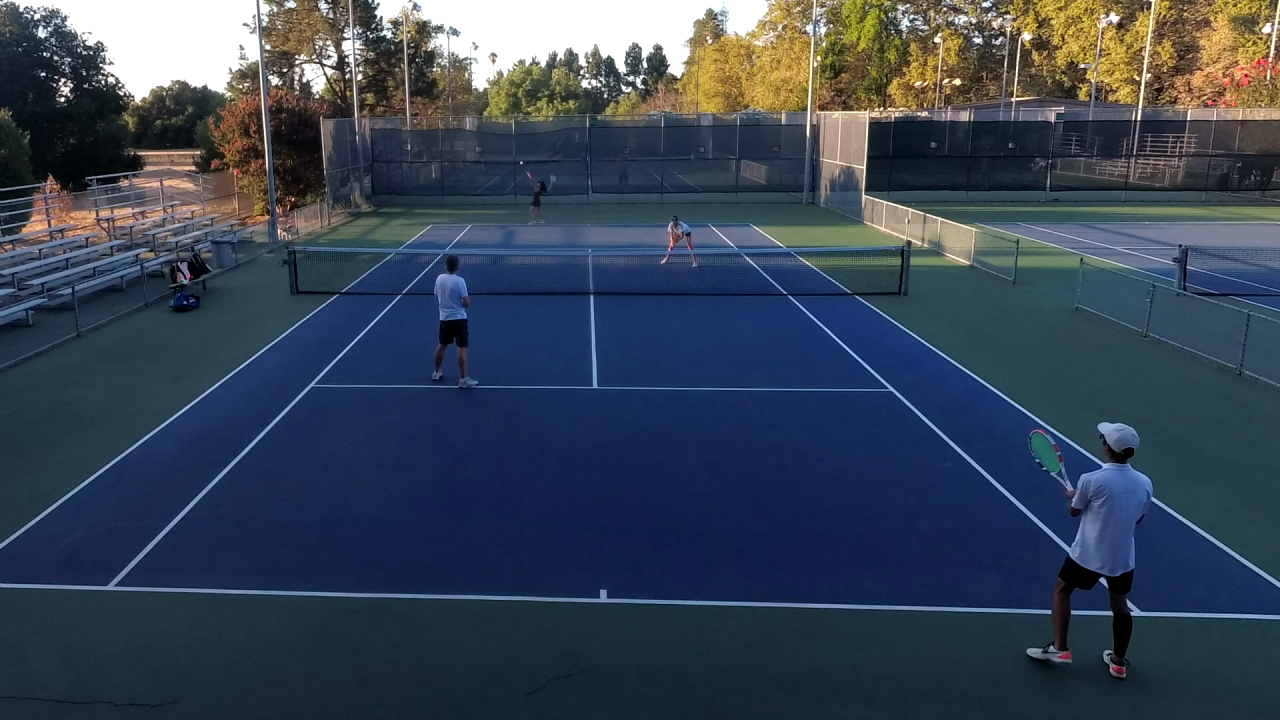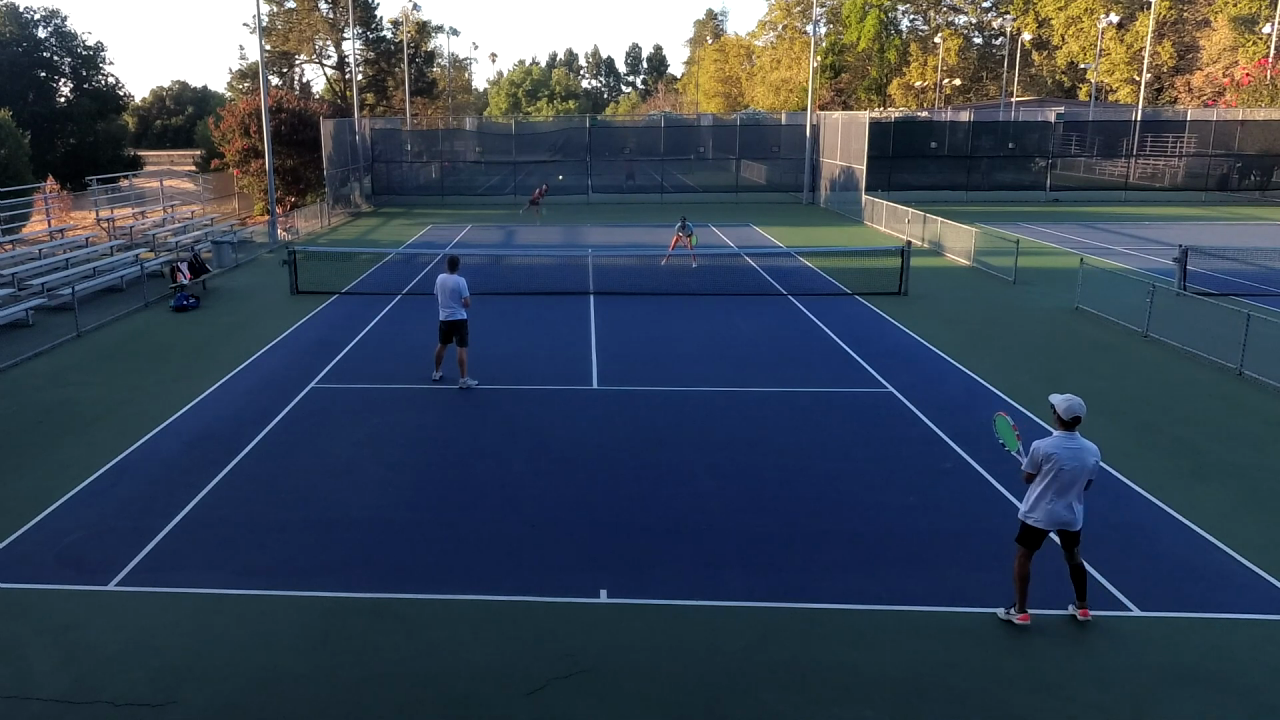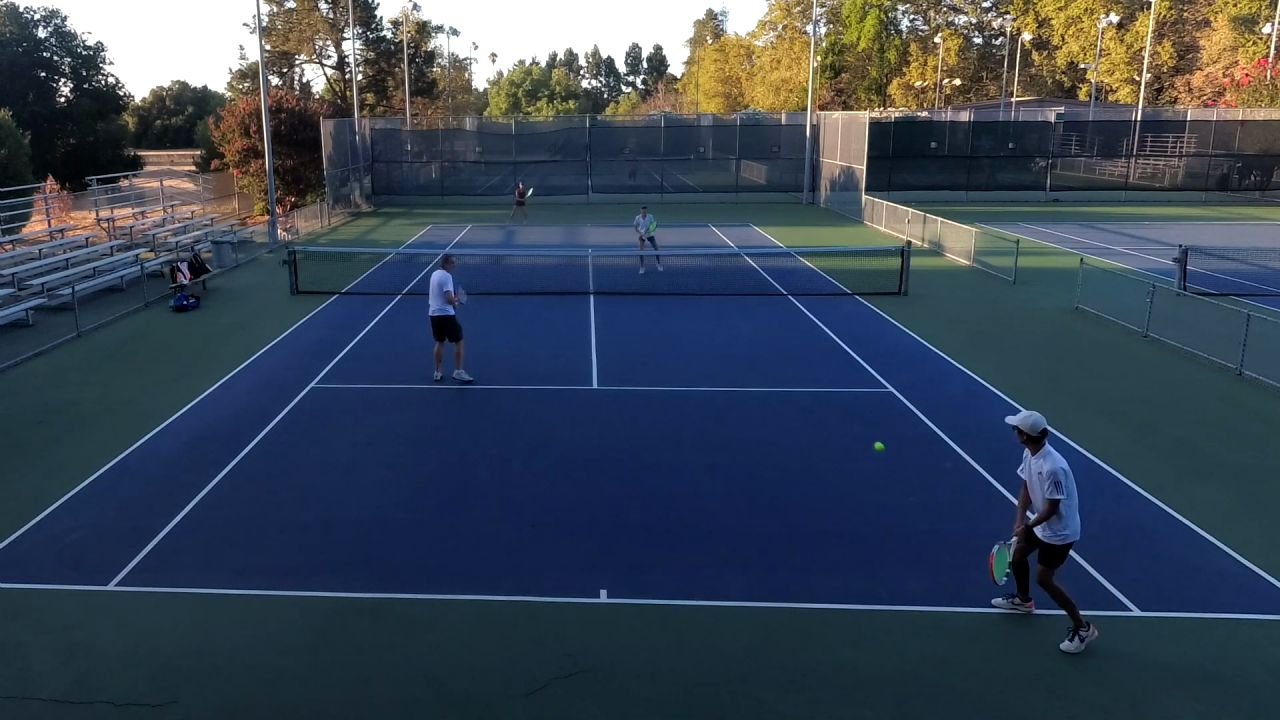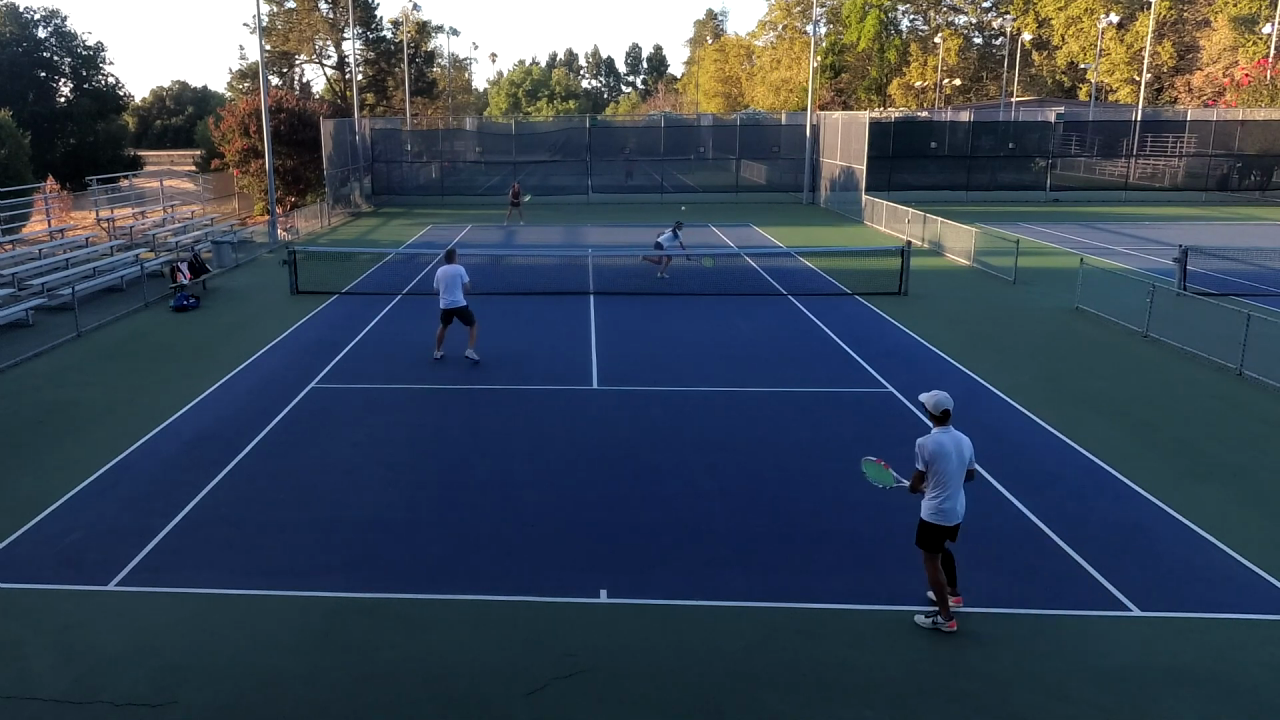
dt=1s
person 1, frame 1
left shoulder: (1091, 480)
right shoulder: (1145, 484)
left elbow: (1074, 511)
right elbow: (1138, 517)
left wrist: (1072, 497)
left hip: (1089, 555)
right hip: (1123, 557)
left knee: (1061, 590)
right knee: (1120, 604)
left ankle: (1060, 649)
right ankle: (1118, 661)
person 1, frame 2
left shoulder: (1041, 447)
right shoulder: (1092, 451)
left elbow: (1029, 478)
right elbow: (1086, 484)
left wrist: (1034, 474)
left hip: (1039, 514)
right hip: (1071, 516)
left knee: (1023, 557)
right knee: (1072, 556)
left ankle: (1020, 611)
right ankle: (1082, 608)
person 1, frame 3
left shoulder: (1053, 468)
right shoulder: (1029, 454)
left elbow: (1052, 509)
right elbow: (1026, 486)
left wrist: (1027, 528)
right wrist: (1020, 518)
left hip: (1059, 530)
right hip: (1045, 523)
left knee: (1045, 579)
right knee: (1017, 553)
left ankle: (1083, 628)
right ankle: (1023, 599)
person 1, frame 4
left shoulder: (925, 443)
right shoulder: (965, 441)
left elbow: (917, 482)
right elbow: (970, 475)
left wrist: (916, 488)
left hip: (935, 512)
right hip: (957, 510)
left knee: (931, 561)
right knee: (941, 549)
left ankle: (945, 617)
right ankle: (953, 594)
